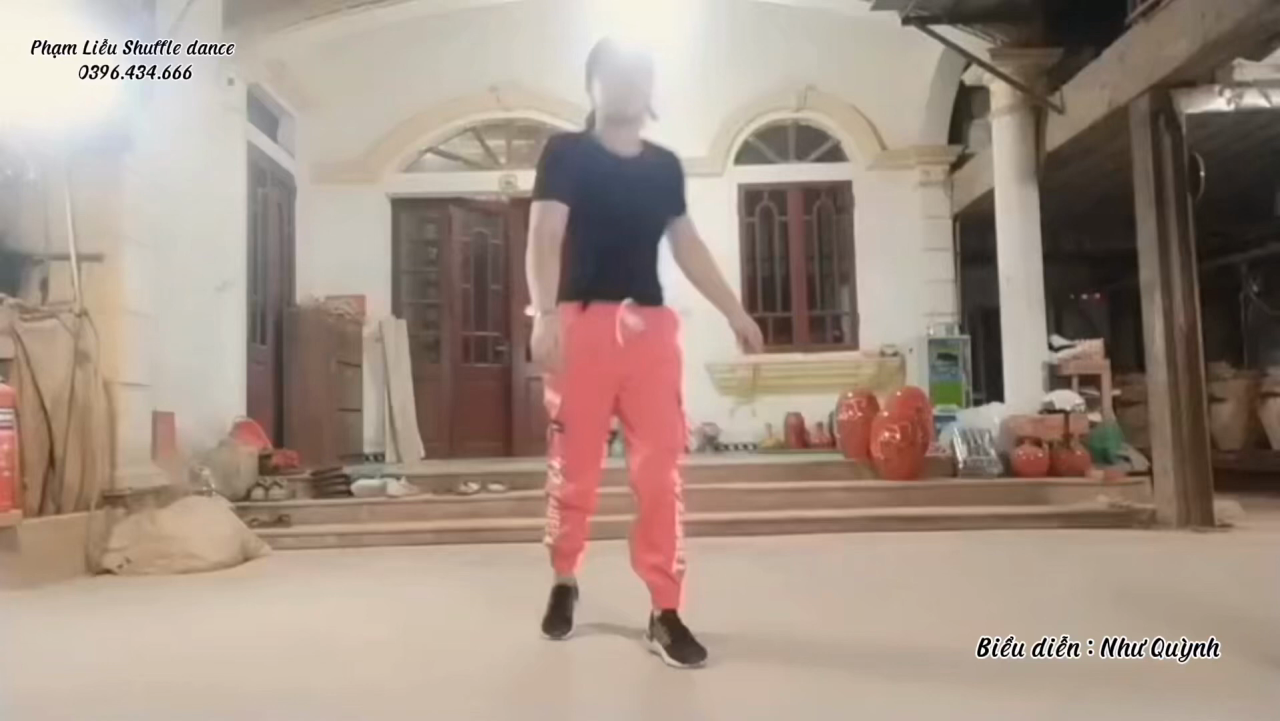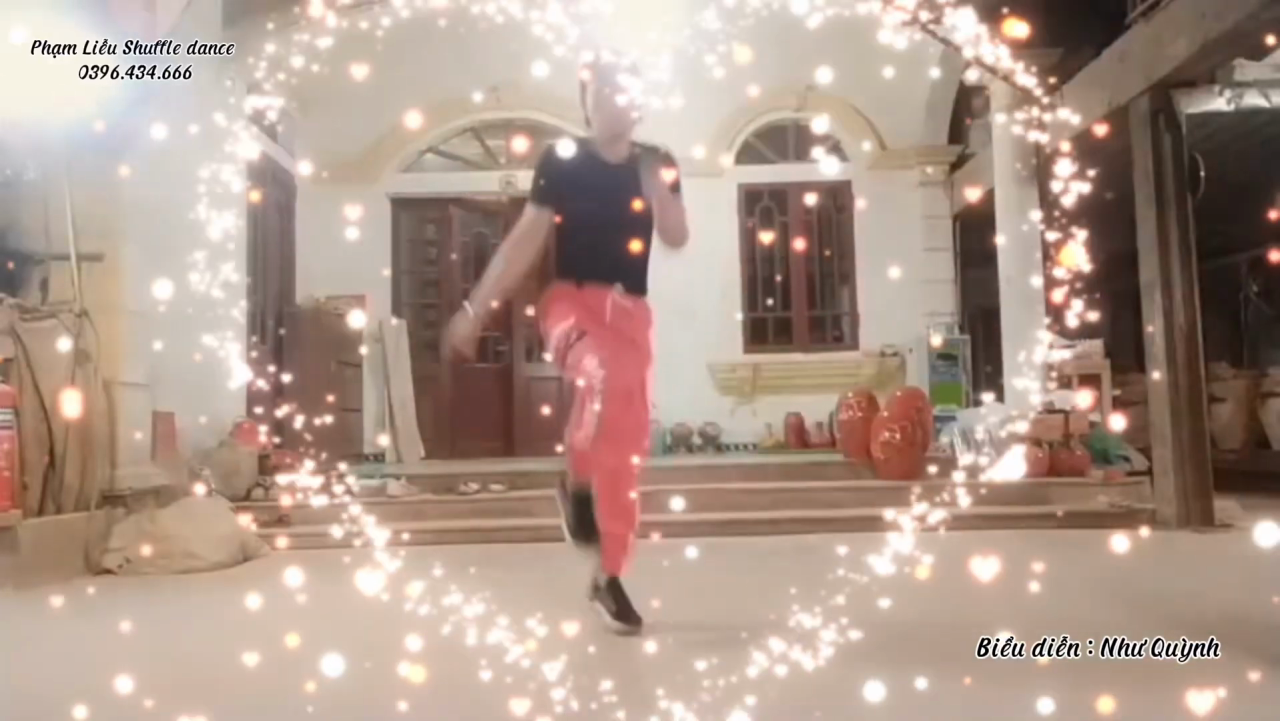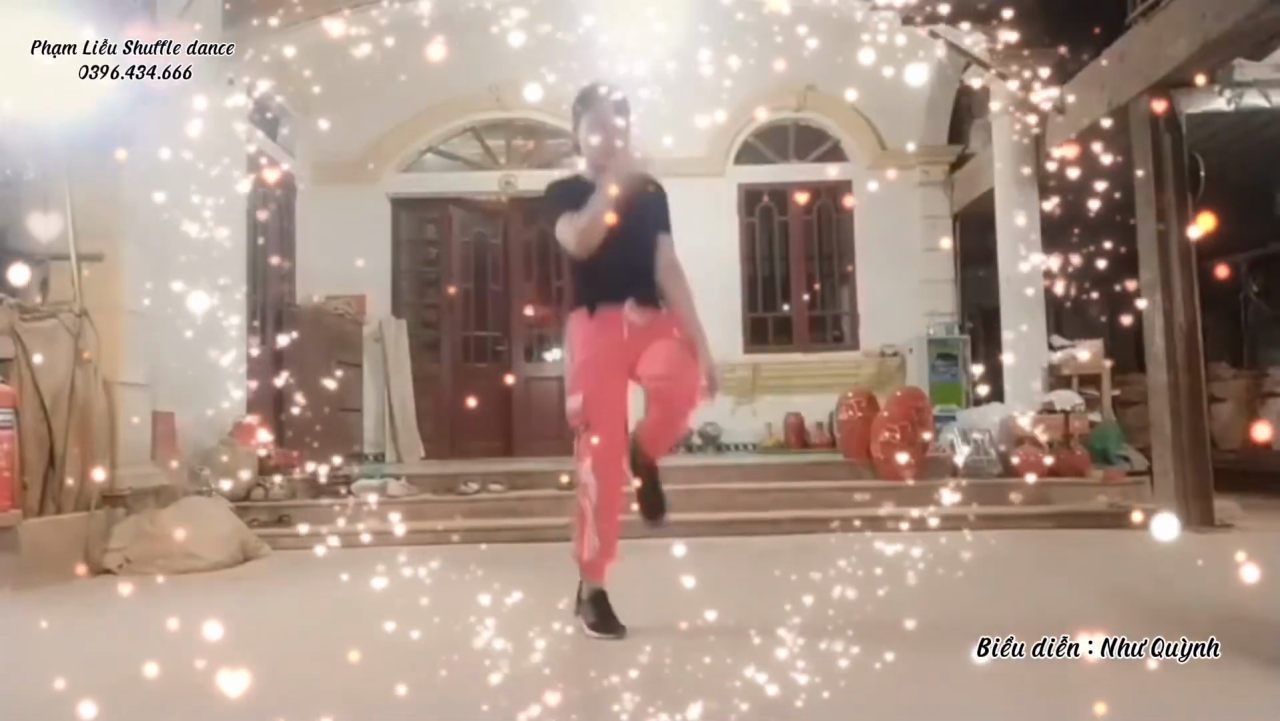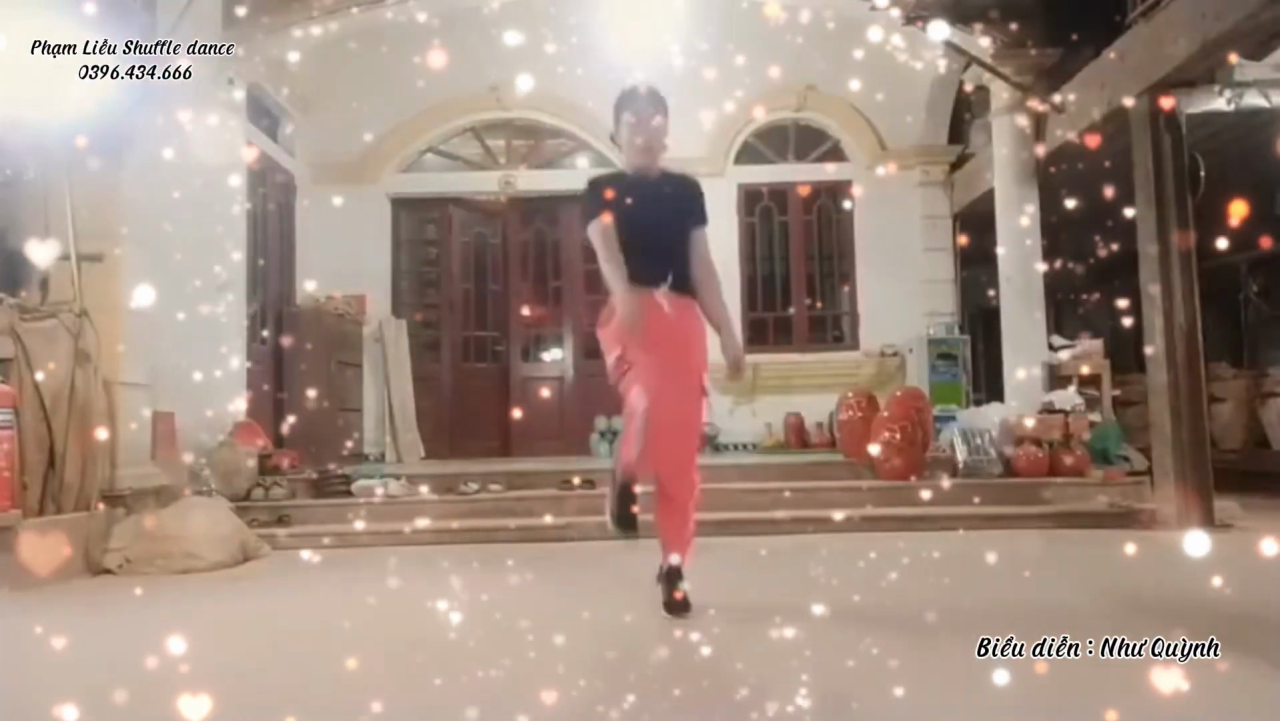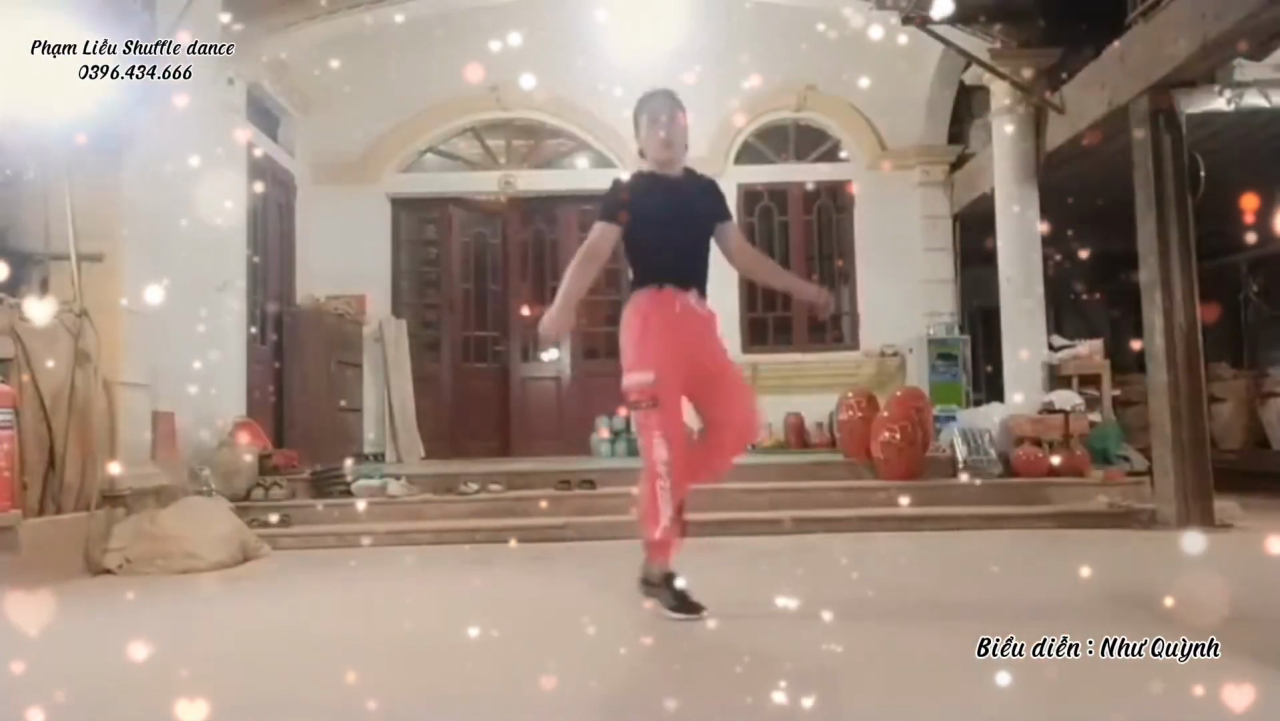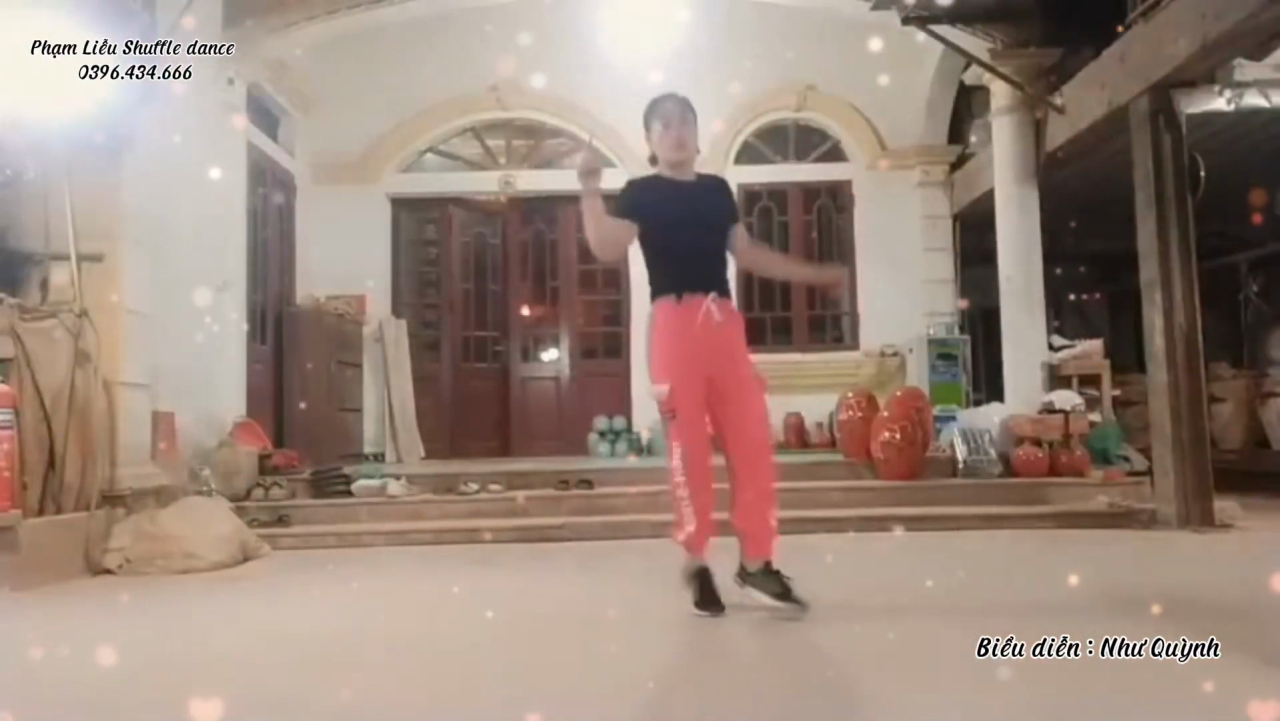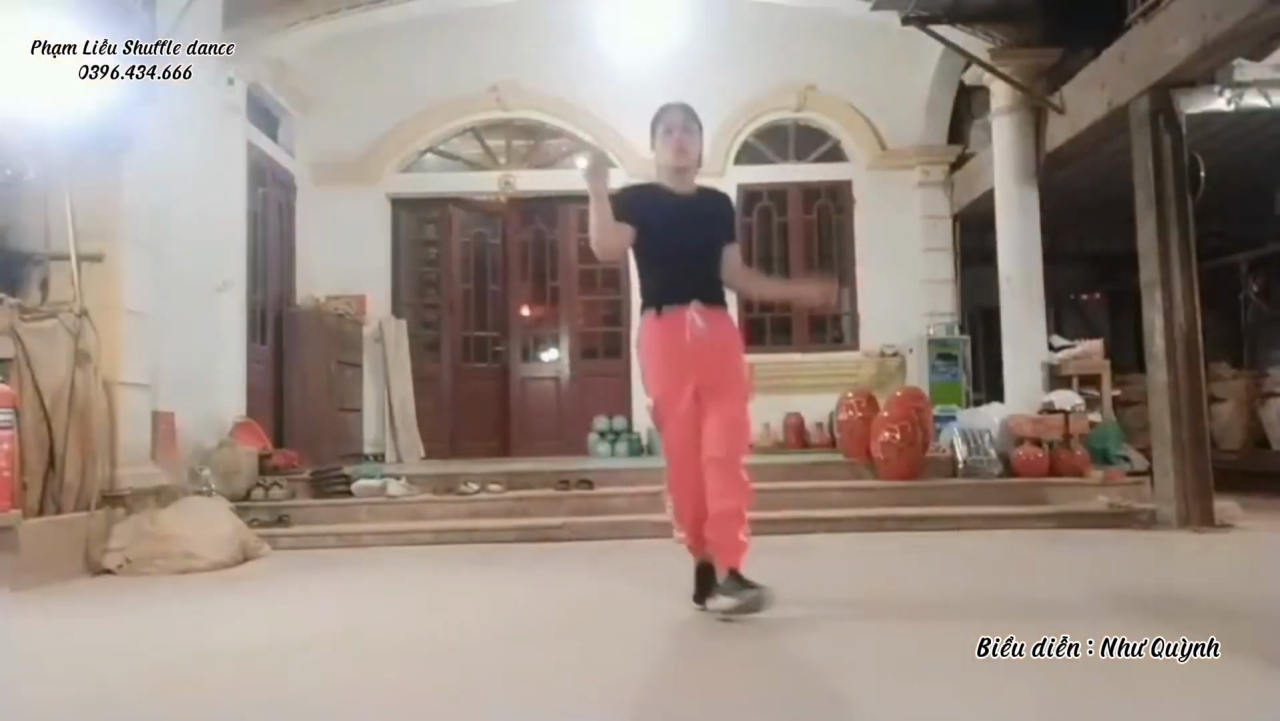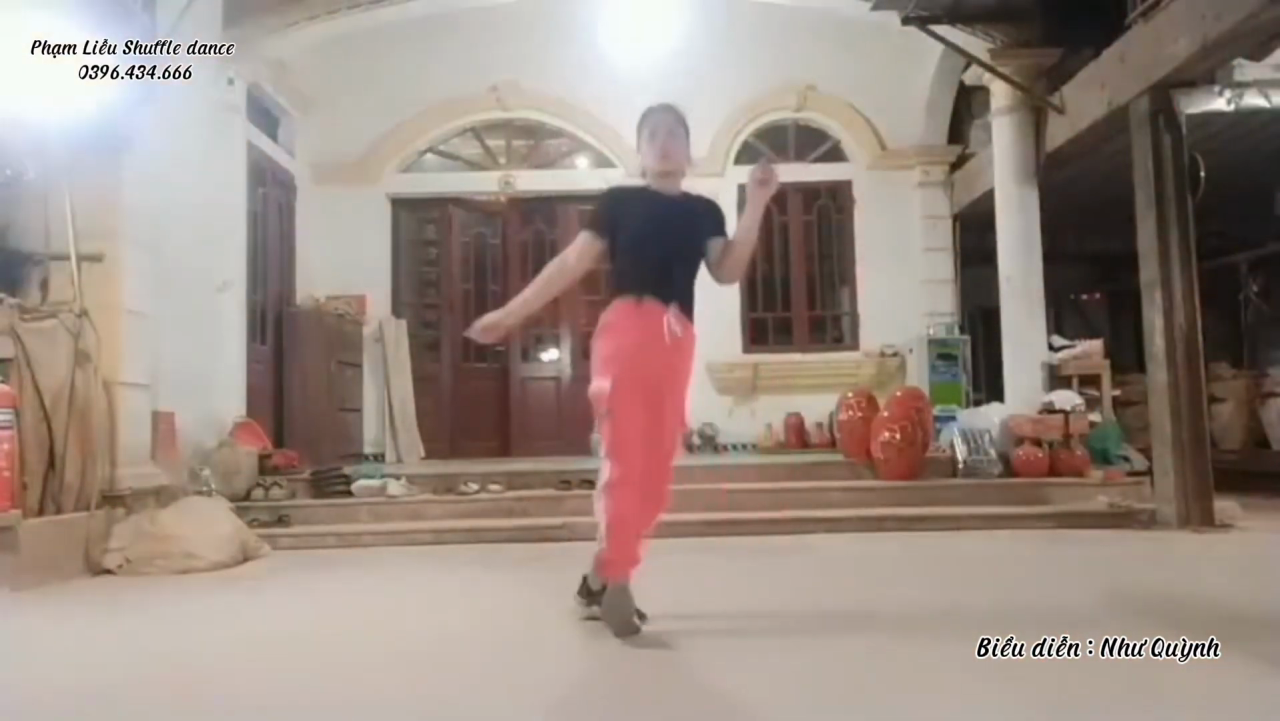
dt=0.5s
person 1, frame 1
left shoulder: (666, 165)
right shoulder: (564, 152)
left elbow: (689, 248)
right elbow: (543, 237)
left wrist: (735, 312)
right wrist: (545, 312)
left hip: (651, 329)
right hip: (584, 329)
left knee: (660, 472)
right knee: (574, 469)
left ankle: (667, 614)
right ankle: (564, 584)
person 1, frame 2
left shoulder: (657, 164)
right shoulder: (562, 162)
left elbow: (677, 237)
right elbow: (525, 241)
left wrist: (660, 188)
right wrist: (475, 309)
left hip: (628, 312)
right hip: (575, 303)
left knee: (630, 448)
right knee: (604, 378)
left ankle: (611, 578)
right ankle: (576, 484)
person 1, frame 3
left shoulder: (653, 193)
right shoulder: (565, 194)
left elbow: (669, 271)
right elbow: (578, 242)
left wrist: (699, 342)
right wrist: (610, 185)
left hip: (653, 323)
right hip: (595, 329)
left knee: (678, 385)
right knee: (600, 464)
left ankle: (646, 456)
right ankle: (591, 590)
person 1, frame 4
left shoulder: (686, 190)
right shoulder: (604, 188)
left elbow: (702, 266)
right elbow: (606, 251)
left wrist: (729, 337)
right wrist: (625, 296)
left hip: (683, 318)
right hip: (629, 315)
left knee: (683, 446)
right knee: (650, 398)
left ankle: (674, 563)
right ankle: (626, 477)
person 1, frame 5
left shoulder: (704, 189)
right shoulder: (628, 192)
left elbow: (740, 251)
right elbow: (594, 251)
left wrist: (799, 286)
right wrist: (562, 306)
left hip: (696, 320)
right hip: (651, 316)
left knee: (738, 424)
right knee: (664, 444)
left ankle: (672, 491)
right ankle: (658, 573)
person 1, frame 6
left shoulder: (717, 190)
right shoulder: (638, 194)
left elbow: (747, 252)
right elbow: (607, 248)
left wrist: (814, 274)
right wrist: (590, 189)
left hip: (723, 324)
right hip: (675, 324)
left knee: (754, 444)
right knee: (689, 450)
left ankle: (758, 563)
right ankle: (696, 565)
person 1, frame 7
left shoulder: (718, 205)
right shoulder: (636, 200)
right elbow: (608, 249)
left wrist: (799, 291)
right wrist: (597, 192)
left hip: (718, 334)
right hip: (663, 335)
left knee: (728, 452)
right knee: (682, 458)
left ankle: (727, 573)
right ankle: (705, 561)
person 1, frame 8
left shoulder: (704, 211)
right shoulder: (618, 201)
left elbow: (729, 271)
right elbow: (571, 264)
left wrist: (755, 204)
right wrist: (510, 313)
left hip: (676, 342)
right hip: (626, 331)
left knee: (654, 475)
right knee: (624, 462)
left ankle: (601, 581)
right ankle: (614, 585)
